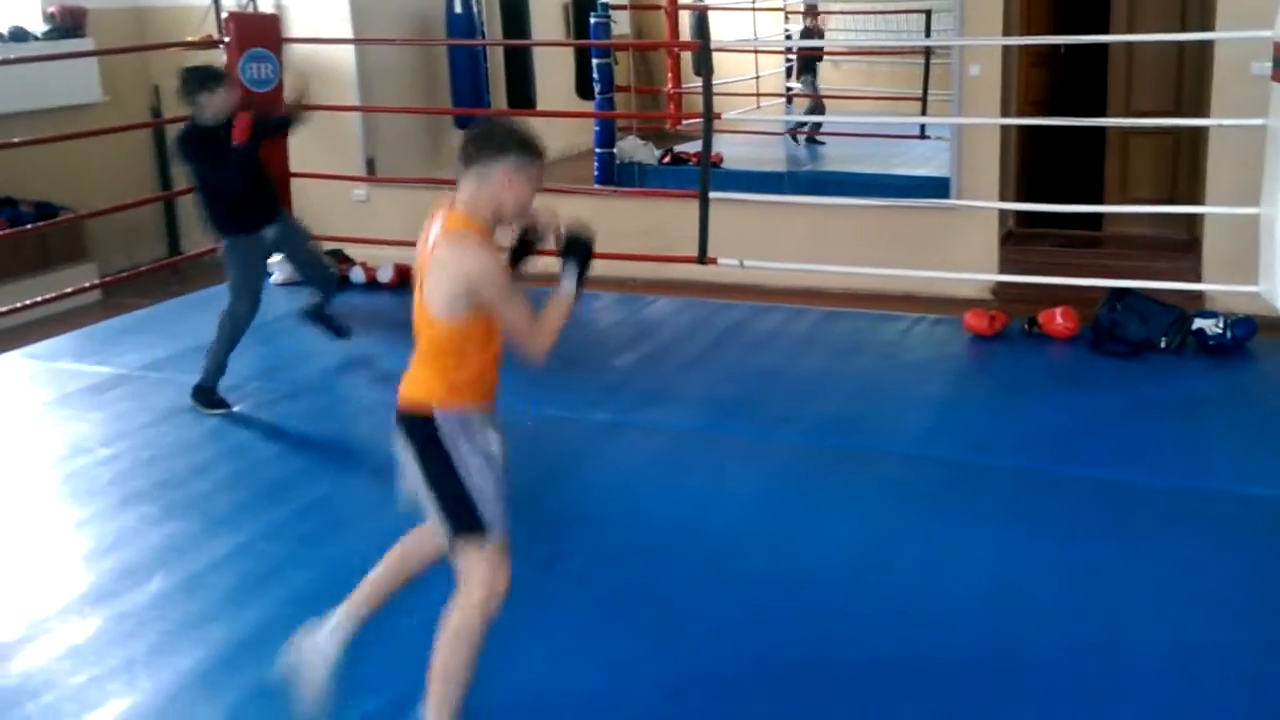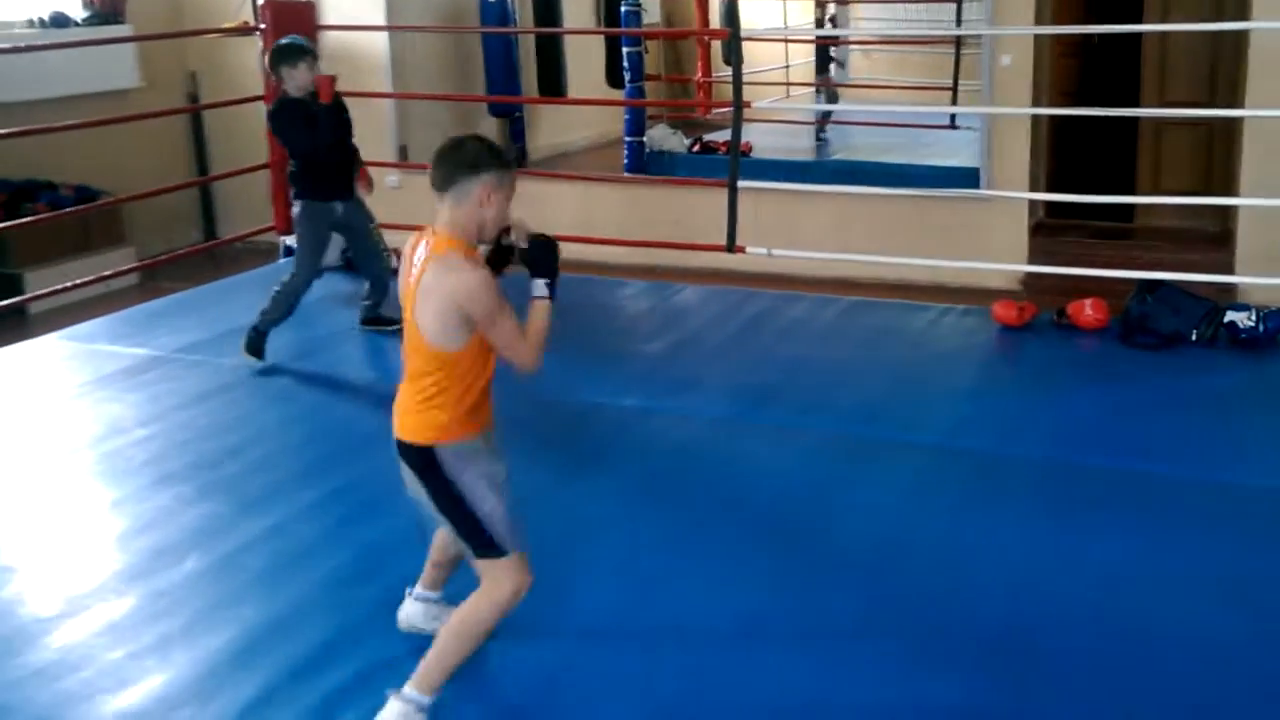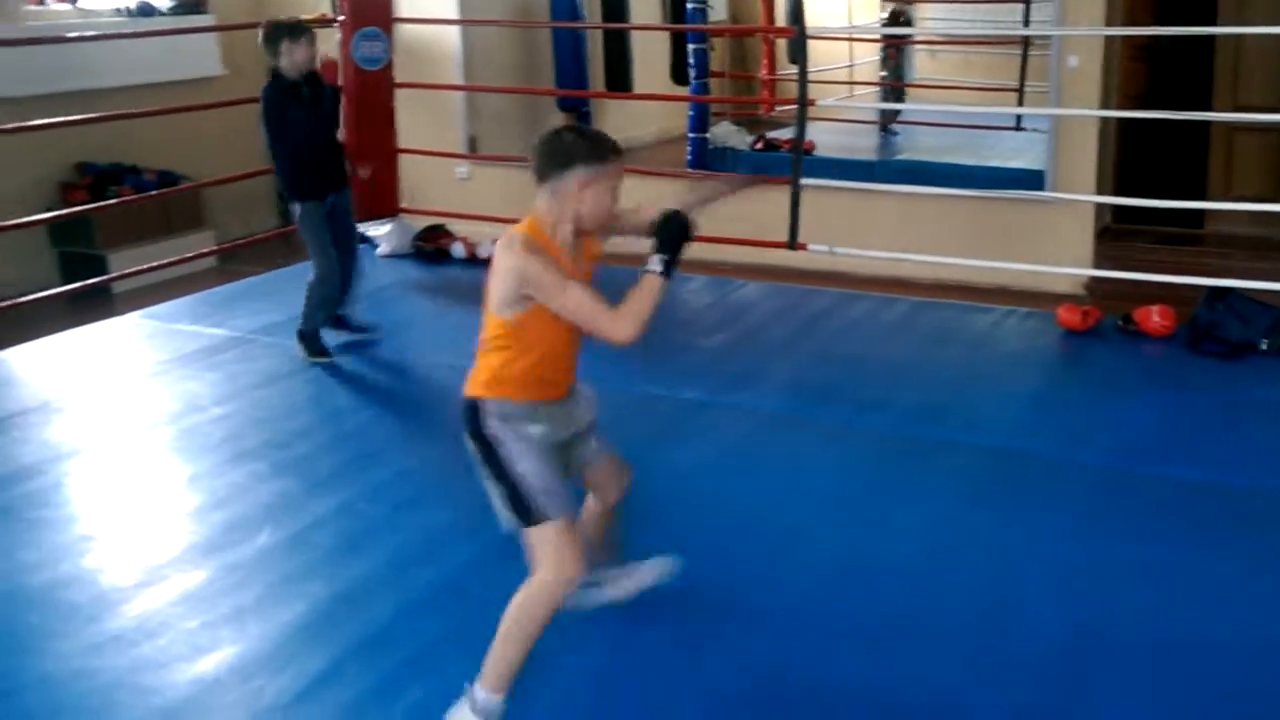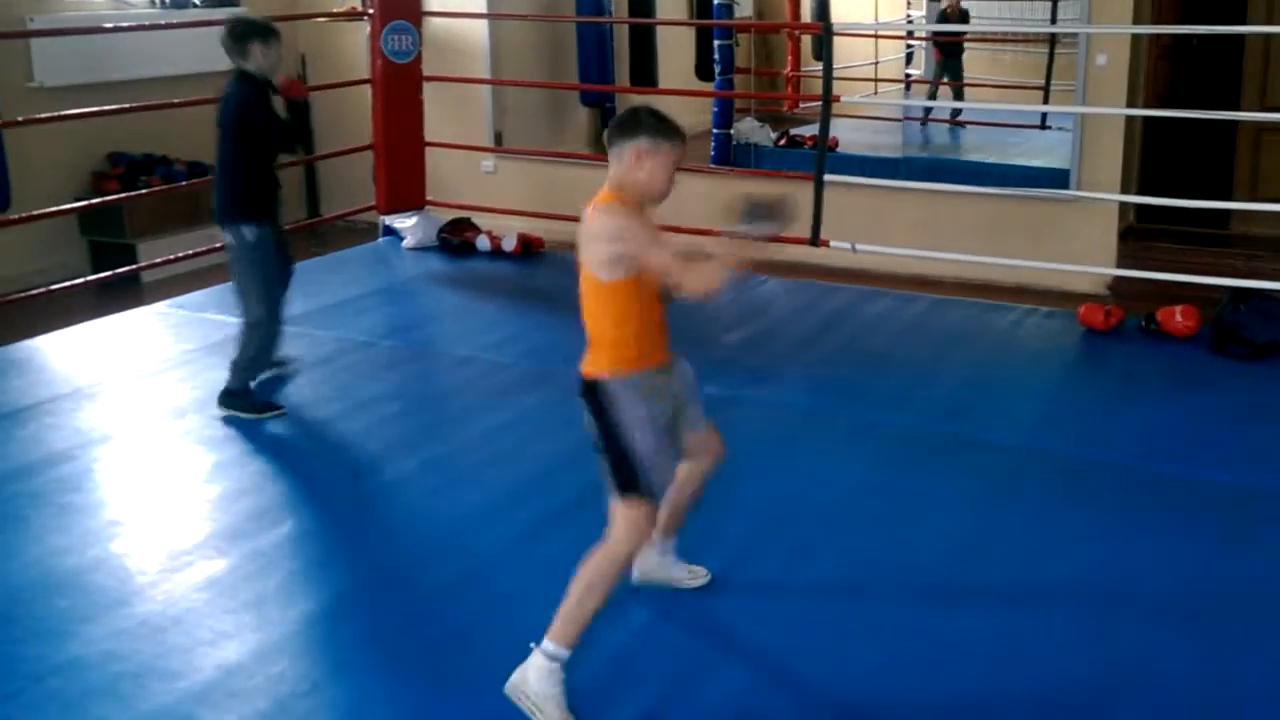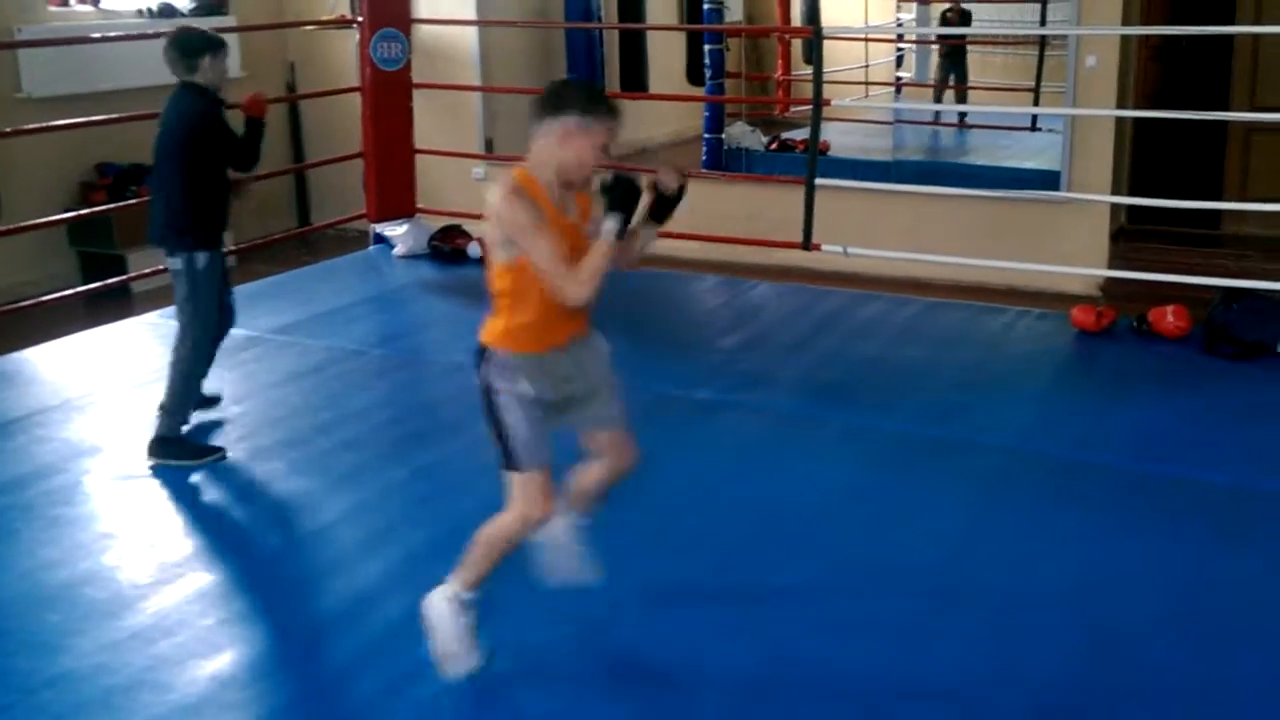
dt=0.5s
person 1, frame 1
left shoulder: (446, 226)
right shoulder: (474, 257)
right elbow: (534, 344)
left wrist: (514, 254)
right wrist: (573, 273)
left hip: (444, 410)
right hip: (446, 420)
left knee: (442, 535)
right knee: (487, 578)
left ankle: (328, 638)
person 1, frame 2
left shoulder: (423, 247)
right shoulder: (463, 280)
right elbow: (527, 358)
left wrist: (490, 263)
right wrist: (543, 282)
left hip: (419, 426)
right hip: (443, 443)
left knee: (468, 519)
right knee: (507, 581)
left ankle: (424, 602)
person 1, frame 3
left shoulder: (575, 228)
right shoulder: (525, 256)
left elbow: (648, 220)
right elbow: (620, 328)
left wrist: (715, 191)
right wrist: (664, 258)
left hip: (554, 400)
right hip: (504, 414)
left knee: (612, 481)
right knee: (557, 570)
left ankle: (597, 578)
person 1, frame 4
left shoulder: (614, 213)
right shoulder: (613, 218)
right elbow: (699, 282)
right wrist: (739, 235)
left hip: (655, 370)
right hip: (620, 385)
left knee: (706, 450)
right knee: (628, 531)
left ankle: (657, 557)
right ankle: (543, 668)
person 1, frame 5
left shoulder: (578, 189)
right shoulder: (512, 200)
left elbow: (621, 257)
right elbow: (574, 291)
left wrist: (657, 211)
right wrist: (613, 219)
left hip: (574, 348)
right hip: (516, 364)
left knee: (617, 454)
right knee: (528, 511)
left ankle: (563, 528)
right ankle: (452, 599)
person 2, frame 1
left shoulder: (237, 122)
right shoulder: (189, 142)
left elbow: (274, 127)
right elbow: (231, 182)
left wrist: (295, 113)
right wrist: (239, 143)
left hip: (274, 219)
right hip: (240, 234)
left knee: (323, 274)
right knee: (242, 308)
left ankle: (319, 309)
right ankle: (204, 385)
person 2, frame 2
left shoulder: (327, 99)
right shoulder: (281, 114)
right elbow: (318, 147)
left wrist: (357, 167)
right wrist: (325, 104)
left hip: (345, 197)
right hip: (312, 202)
left knee: (377, 261)
right knee: (304, 273)
left ankle: (371, 313)
right ankle: (260, 329)
person 2, frame 3
left shoulder: (309, 84)
right shoulder: (277, 95)
right elbow: (321, 129)
left wrist: (343, 152)
right wrist: (331, 89)
left hip: (333, 185)
right hip: (305, 194)
left knee: (347, 253)
right knee: (327, 267)
left ankle: (334, 313)
right ankle: (309, 330)
person 2, frame 4
left shoulder: (247, 91)
right shoulder: (246, 97)
right elbow: (287, 142)
right wrist: (296, 102)
left hip: (255, 208)
right hip: (245, 216)
left knee: (276, 274)
right knee: (262, 302)
left ankle: (260, 355)
right ankle: (236, 391)
person 2, frame 5
left shoulder: (184, 104)
right shoulder: (201, 110)
right elbow: (243, 159)
right wrist: (255, 119)
left hip: (185, 230)
right hip: (192, 237)
left knee: (218, 316)
right knee: (198, 331)
left ankle: (185, 393)
right ankle: (168, 436)
